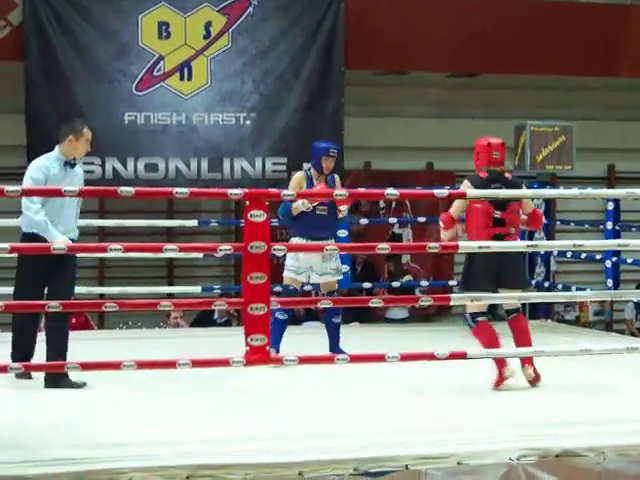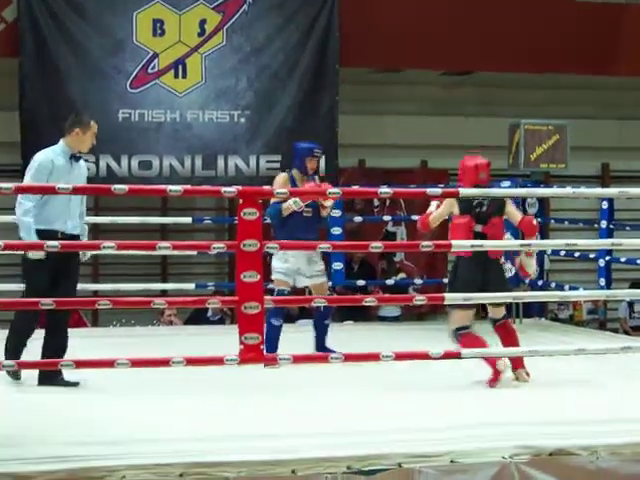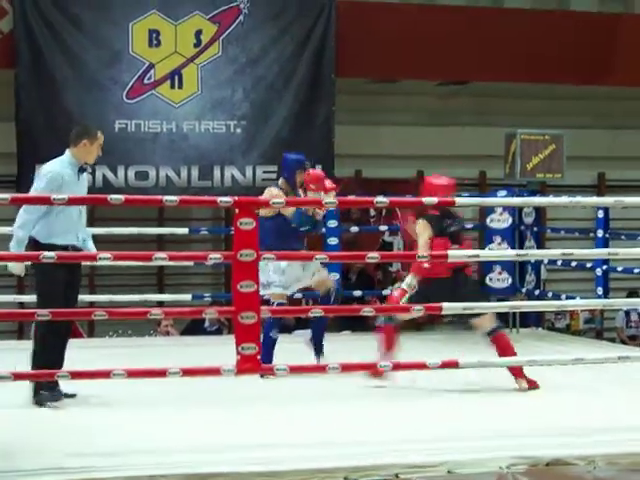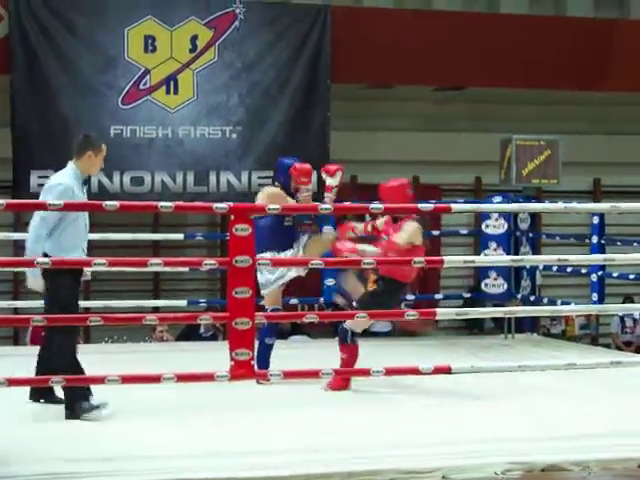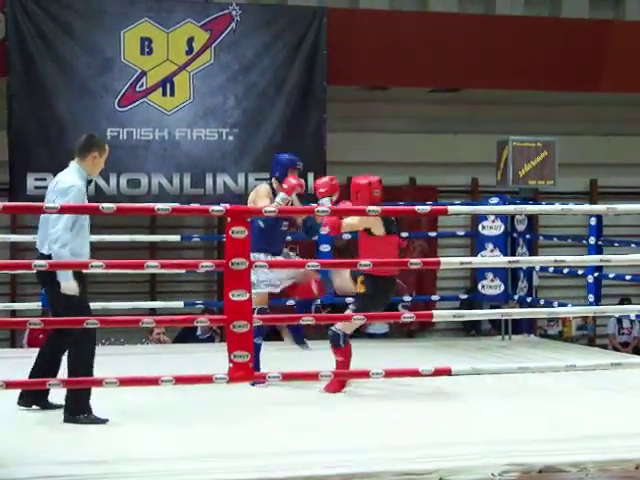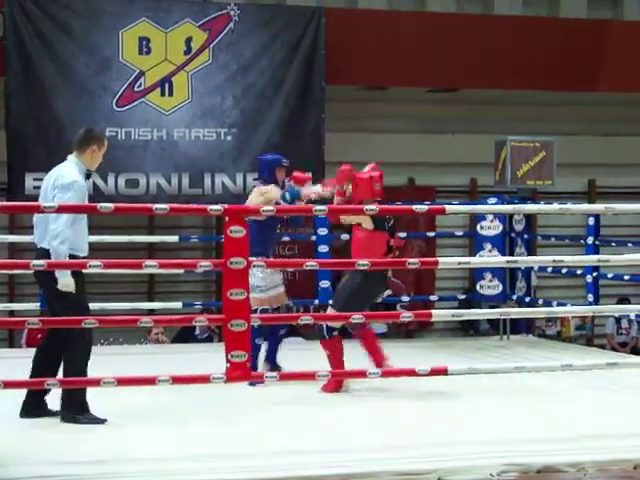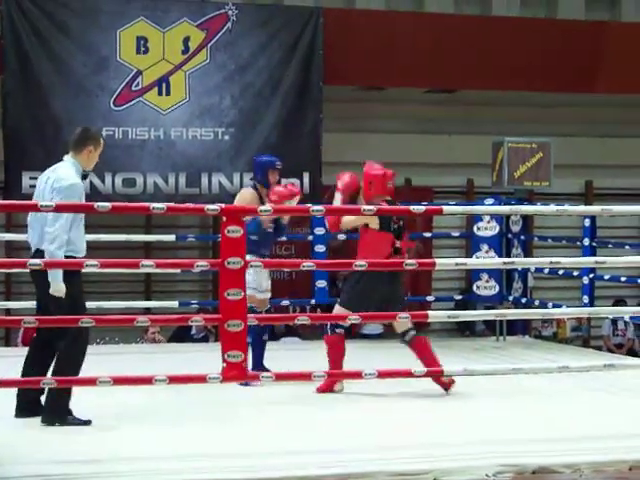
dt=0.2s
person 1, frame 1
left shoulder: (78, 172)
right shoulder: (40, 167)
right elbow: (31, 209)
left wrist: (70, 238)
right wrist: (54, 237)
left hip: (65, 248)
right hip: (36, 245)
left knee: (61, 308)
left ankle: (56, 372)
right ankle: (21, 361)
person 1, frame 2
left shoulder: (81, 166)
right shoulder: (45, 159)
right elbow: (24, 203)
left wrist: (82, 238)
right wrist: (31, 241)
left hip: (69, 243)
right hip: (42, 242)
left knee: (62, 307)
right knee: (35, 301)
left ankle: (50, 371)
right ankle: (12, 354)
person 1, frame 3
left shoulder: (82, 175)
right shoulder: (53, 171)
right elbow: (28, 213)
left wrist: (89, 246)
right wrist: (17, 253)
left hip: (71, 254)
right hip: (47, 252)
left knee: (65, 319)
left ankle: (49, 382)
right ankle: (41, 384)
person 1, frame 4
left shoulder: (79, 185)
right shoulder: (62, 184)
right elbow: (38, 228)
left wrist: (82, 260)
right wrist: (33, 271)
left hip: (69, 266)
right hip: (54, 267)
left knee: (59, 328)
right knee: (64, 328)
left ankle: (41, 387)
right ankle: (76, 399)
person 1, frame 5
left shoulder: (68, 180)
right shoulder: (73, 185)
right elbow: (58, 233)
right wrist: (66, 277)
left hip: (63, 268)
right hip: (61, 269)
left knee: (64, 331)
right knee: (83, 333)
left ankle: (34, 392)
right ankle: (77, 408)
person 1, frame 6
left shoulder: (58, 173)
right shoulder: (73, 180)
left elbow: (41, 220)
right elbow: (60, 228)
right wrist: (63, 272)
left hip: (48, 260)
right hip: (59, 264)
left knee: (57, 333)
right knee: (79, 332)
left ankle: (34, 403)
right ankle: (75, 407)
person 1, frame 7
left shoulder: (51, 174)
right shoulder: (71, 182)
left elbow: (34, 220)
right elbow: (57, 232)
right wrist: (57, 277)
left hip: (44, 262)
right hip: (61, 267)
left knee: (48, 334)
right knee: (75, 335)
left ankle: (28, 402)
right ankle: (56, 408)
person 2, frame 1
left shoulder: (471, 183)
right shoulder: (516, 185)
left elbow: (449, 219)
right elbow: (535, 221)
left wrist: (447, 233)
left hip: (481, 254)
right hip: (509, 254)
left knee: (476, 316)
right knee: (514, 312)
left ankle: (503, 366)
right ankle: (528, 367)
person 2, frame 2
left shoulder: (455, 199)
right shoulder: (501, 201)
left elbow: (425, 225)
right elbow: (529, 227)
left wrist: (435, 205)
right wrist: (527, 257)
left hip: (466, 267)
right hip: (492, 267)
left knee: (461, 331)
right knee: (501, 318)
left ankle: (497, 364)
right ankle: (519, 369)
person 2, frame 3
left shoulder: (424, 222)
right shoulder: (456, 220)
left elbow: (424, 261)
left wrist: (406, 287)
left hip: (436, 286)
right hip: (463, 283)
left knee: (391, 316)
right knee: (493, 329)
right ankle: (520, 378)
person 2, frame 4
left shoulder: (412, 226)
right shoulder: (390, 220)
left elbow: (388, 252)
right elbow: (367, 230)
left wrist: (353, 248)
left hip: (391, 286)
right hip: (381, 277)
left knee: (349, 329)
left ankle: (343, 378)
person 2, frame 5
left shoulder: (373, 218)
right shoulder: (372, 216)
left elbow: (335, 226)
left hip: (379, 284)
right hip: (369, 275)
left knee: (339, 332)
left ankle: (339, 380)
person 2, frame 6
left shoulder: (365, 212)
left elbow: (336, 217)
left hip: (365, 277)
right hip: (376, 275)
left knee: (328, 326)
right knee: (355, 321)
left ankle: (337, 379)
right ankle: (381, 363)
person 2, frame 7
left shoulder: (373, 212)
left elbow: (334, 223)
left wrist: (341, 191)
left hip: (368, 277)
right hip: (393, 278)
left knee: (335, 325)
right knee: (407, 331)
left ankle: (334, 379)
right ankle: (441, 376)
person 3, frame 1
left shoulder: (335, 180)
right shoulder: (300, 178)
left elbow: (340, 216)
right elbow: (284, 213)
left wrist: (343, 209)
right wrist: (302, 204)
left hip: (326, 245)
right hip: (301, 243)
left knee: (331, 297)
right knee: (289, 293)
left ankle: (334, 347)
right ankle: (273, 348)
person 3, frame 2
left shoulder: (315, 181)
right shoulder: (283, 179)
left elbow: (319, 219)
right elbow: (272, 214)
left wrist: (326, 208)
right wrist: (295, 202)
left hip: (310, 248)
right hip: (287, 247)
right knee: (280, 296)
left ankle: (321, 345)
right ankle: (270, 351)
person 3, frame 3
left shoulder: (298, 191)
right shoulder: (274, 193)
left elbow: (311, 225)
right elbow: (301, 221)
left wrist: (322, 205)
right wrist: (311, 197)
left hip: (299, 254)
right hip: (276, 258)
left knee: (329, 288)
right knee: (277, 307)
left ankle: (317, 340)
right ankle: (265, 362)
person 3, frame 4
left shoulder: (292, 196)
right shoulder: (271, 192)
left elbow: (316, 217)
right elbow: (304, 216)
left wrist: (331, 190)
right wrist: (305, 191)
left hip: (292, 253)
right hip: (270, 258)
left knee: (328, 233)
right knee: (273, 312)
right ankle: (261, 367)
person 3, frame 5
left shoulder: (290, 196)
right shoulder: (263, 191)
left elbow: (306, 225)
right elbow: (265, 222)
right wrist: (283, 197)
left hip: (279, 256)
right hip: (259, 258)
left knee: (311, 282)
right knee: (260, 312)
left ankle: (295, 329)
right ankle: (253, 369)
person 3, frame 6
left shoulder: (275, 193)
right shoulder: (265, 192)
left elbow: (287, 218)
right elbow: (288, 195)
left wrist: (300, 201)
left hip: (266, 260)
right hip: (252, 261)
left knee: (283, 308)
right knee: (260, 313)
left ankle: (271, 360)
right ankle: (251, 369)
person 3, frame 7
left shoulder: (268, 195)
right shoulder: (248, 194)
left elbow: (277, 232)
right elbow: (252, 230)
right wrist: (272, 208)
left hip: (261, 261)
right hip: (245, 260)
left knee: (262, 312)
right knee: (249, 311)
left ankle: (257, 365)
